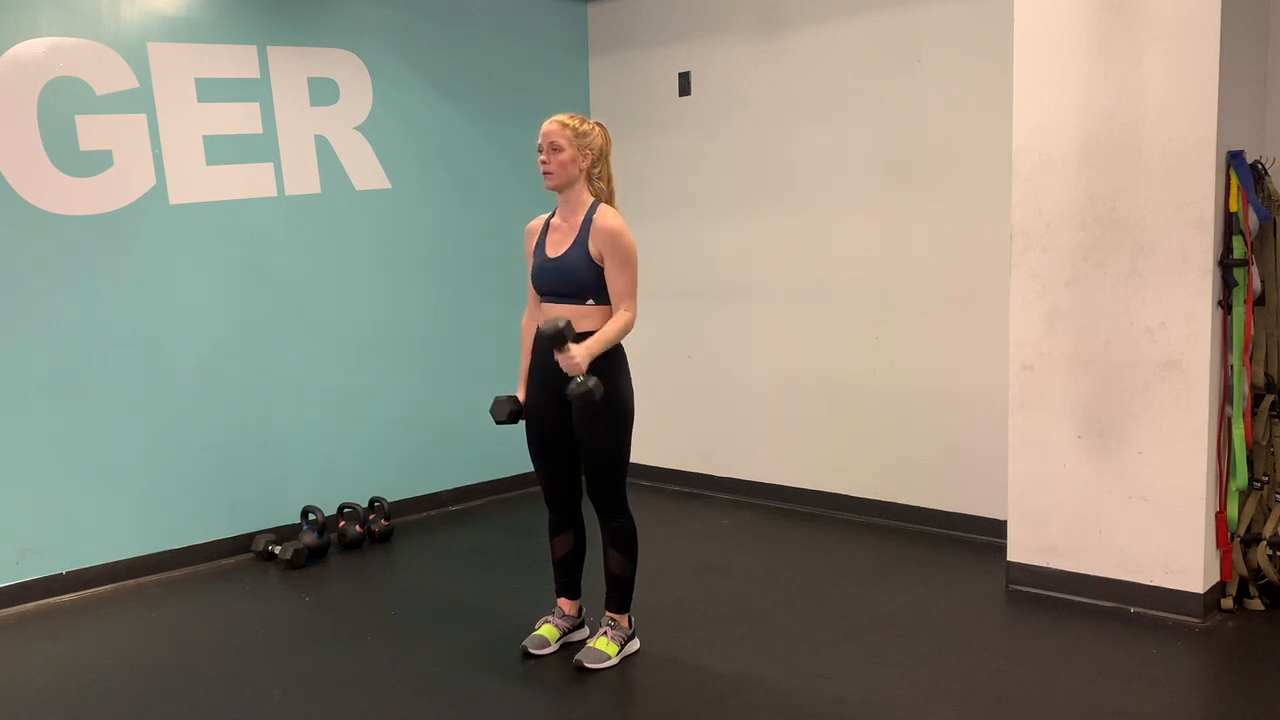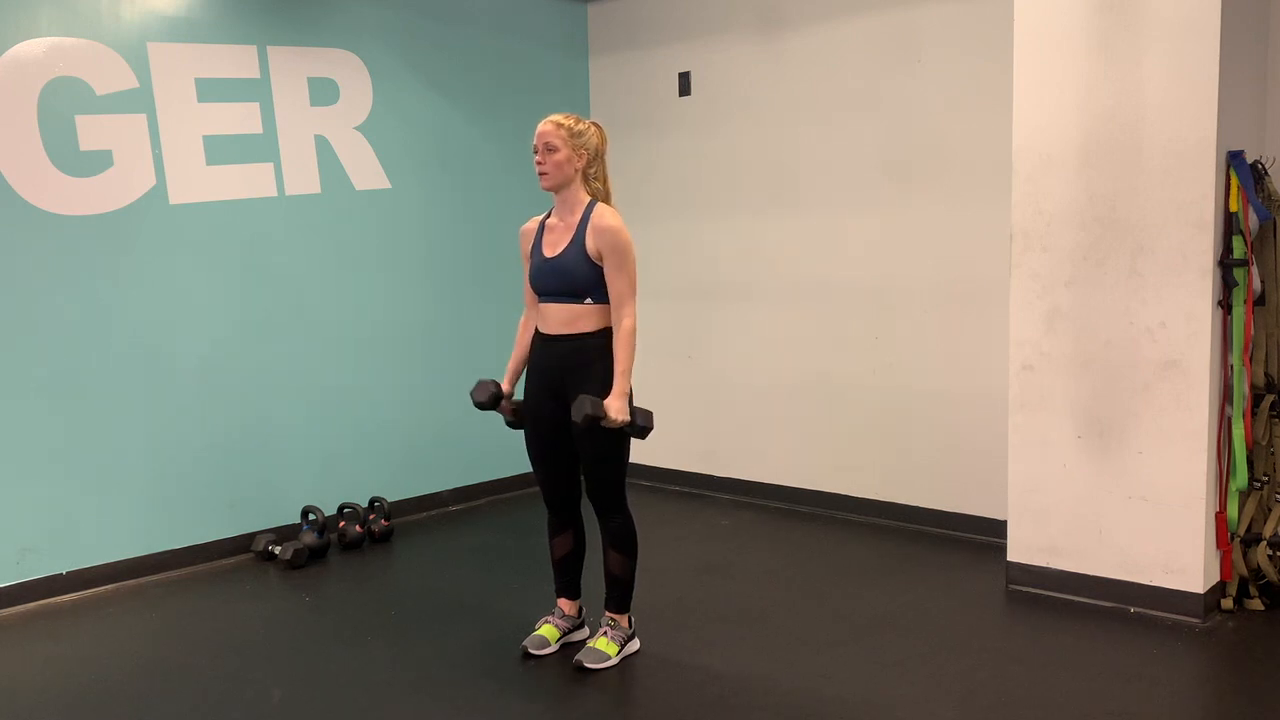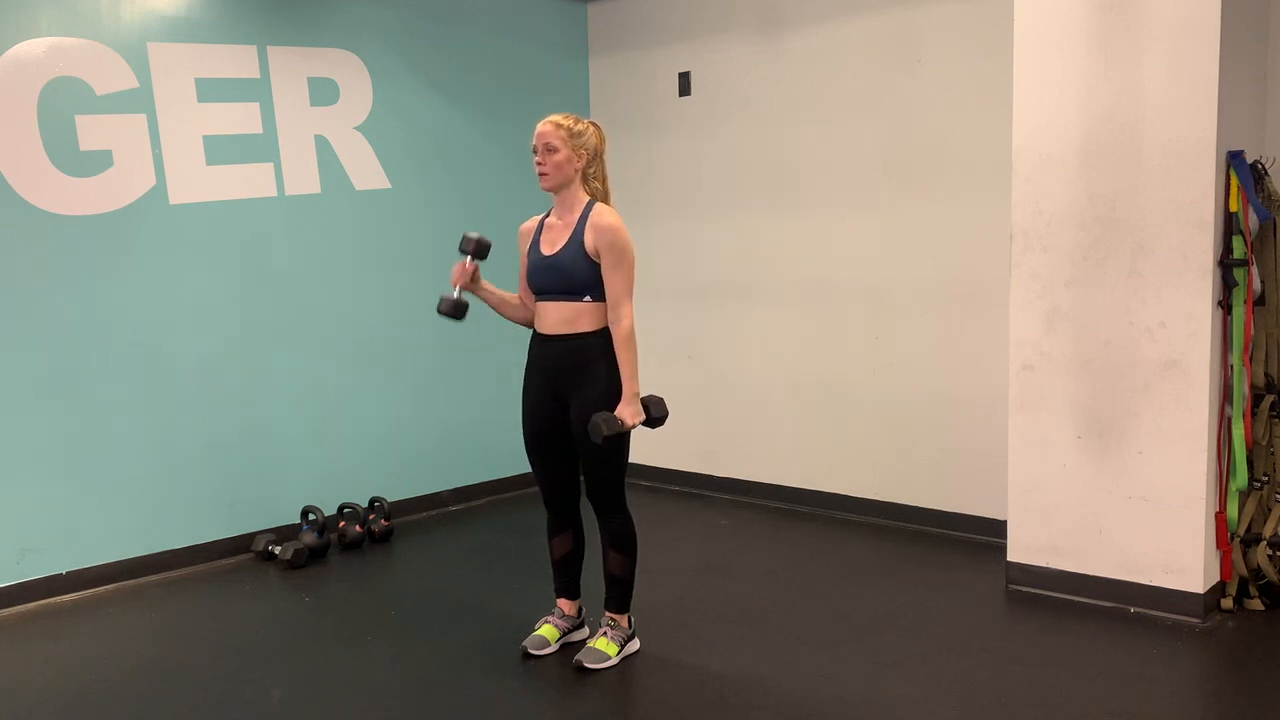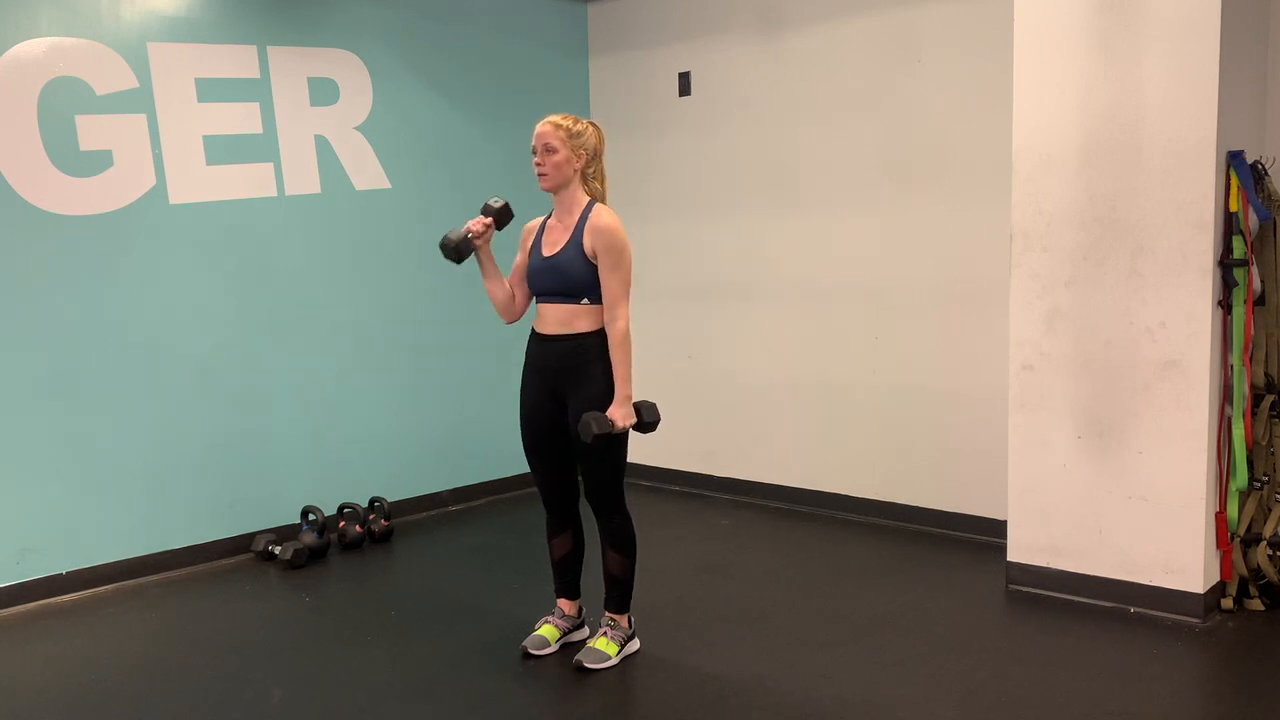
dt=0.5s
person 1, frame 1
left shoulder: (608, 225)
right shoulder: (537, 229)
left elbow: (626, 313)
left wrist: (587, 351)
right wrist: (524, 381)
left hip: (597, 373)
right hip: (547, 373)
left knee: (607, 500)
right knee: (558, 499)
left ankle: (619, 624)
right ankle: (567, 610)
person 1, frame 2
left shoulder: (604, 224)
right shoulder: (531, 231)
left elbow: (624, 315)
left wrist: (618, 390)
right wrist: (509, 379)
left hip: (591, 367)
right hip: (544, 371)
left knee: (607, 501)
right knee: (557, 500)
left ankle: (619, 623)
right ankle: (566, 611)
person 1, frame 3
left shoulder: (604, 223)
right shoulder: (531, 230)
left elbow: (621, 315)
left wrist: (630, 394)
right wrist: (480, 287)
left hip: (593, 368)
right hip: (542, 368)
left knee: (606, 500)
right knee: (557, 499)
left ankle: (619, 623)
right ankle: (567, 610)
person 1, frame 4
left shoulder: (602, 224)
right shoulder: (533, 230)
left elbow: (618, 317)
right elbow: (510, 308)
left wrist: (622, 396)
right wrist: (484, 253)
left hip: (589, 369)
right hip: (539, 368)
left knee: (605, 500)
right knee: (555, 499)
left ankle: (618, 623)
right ankle: (566, 611)
